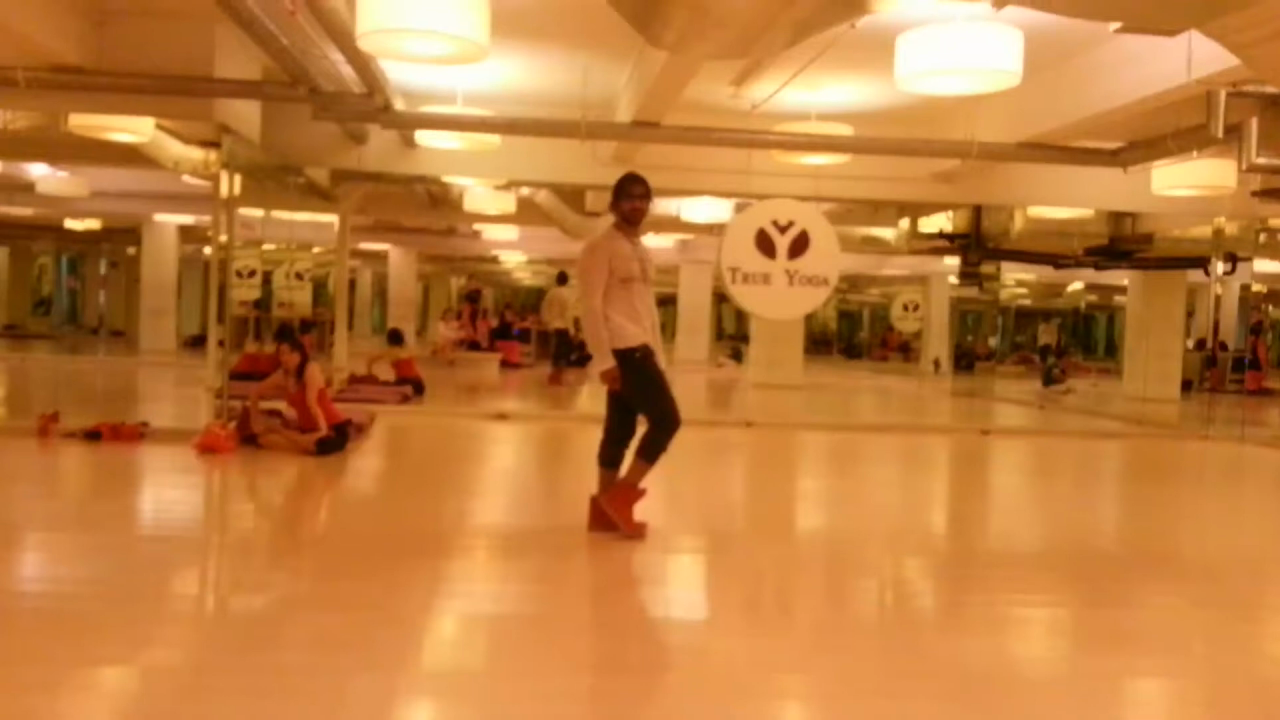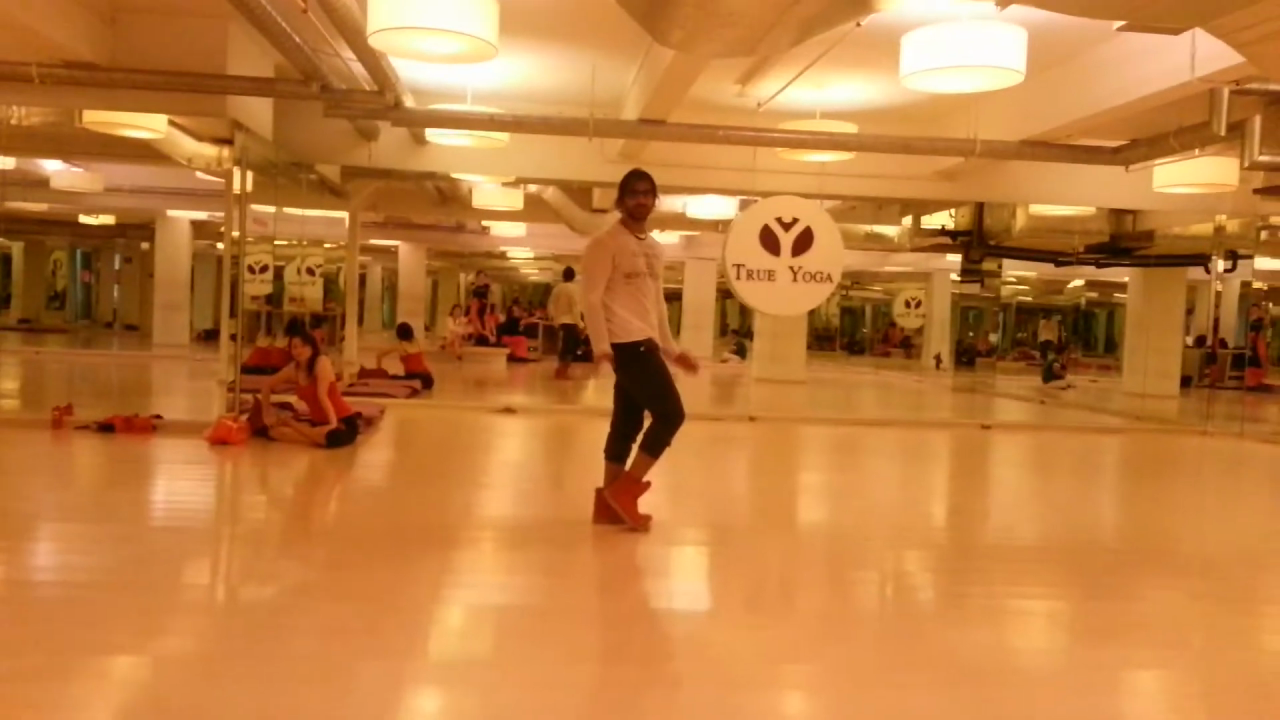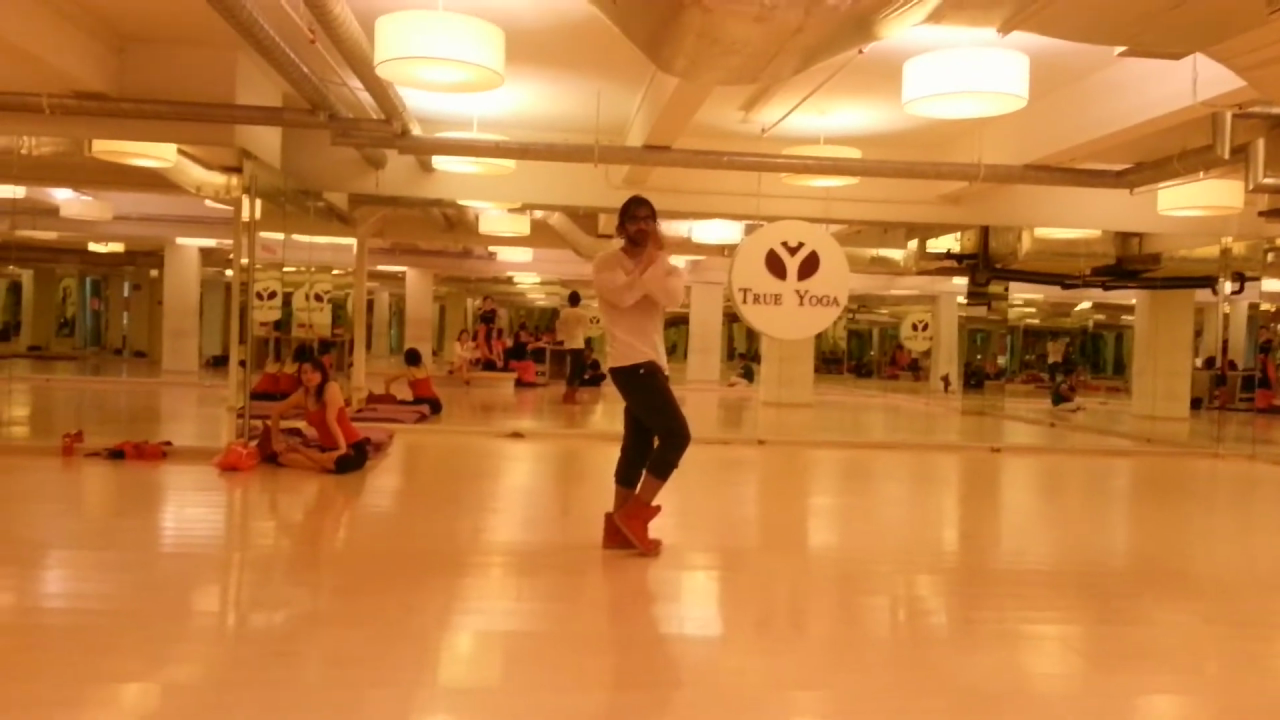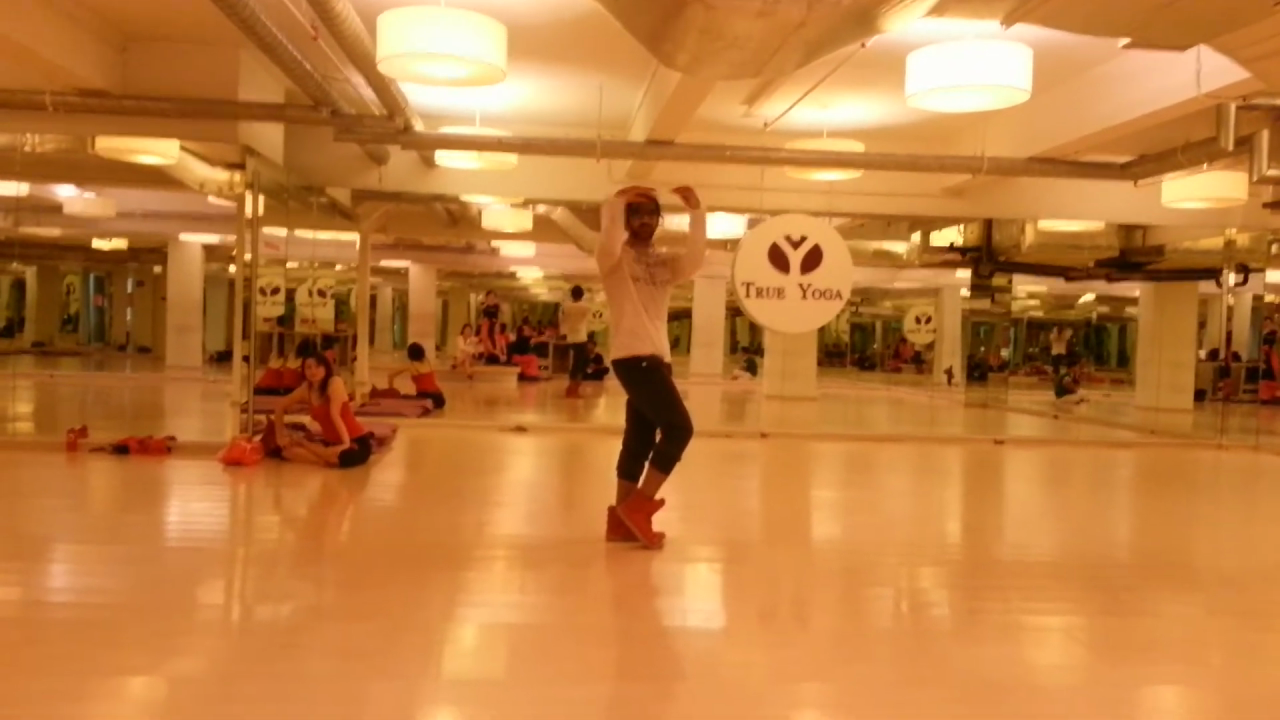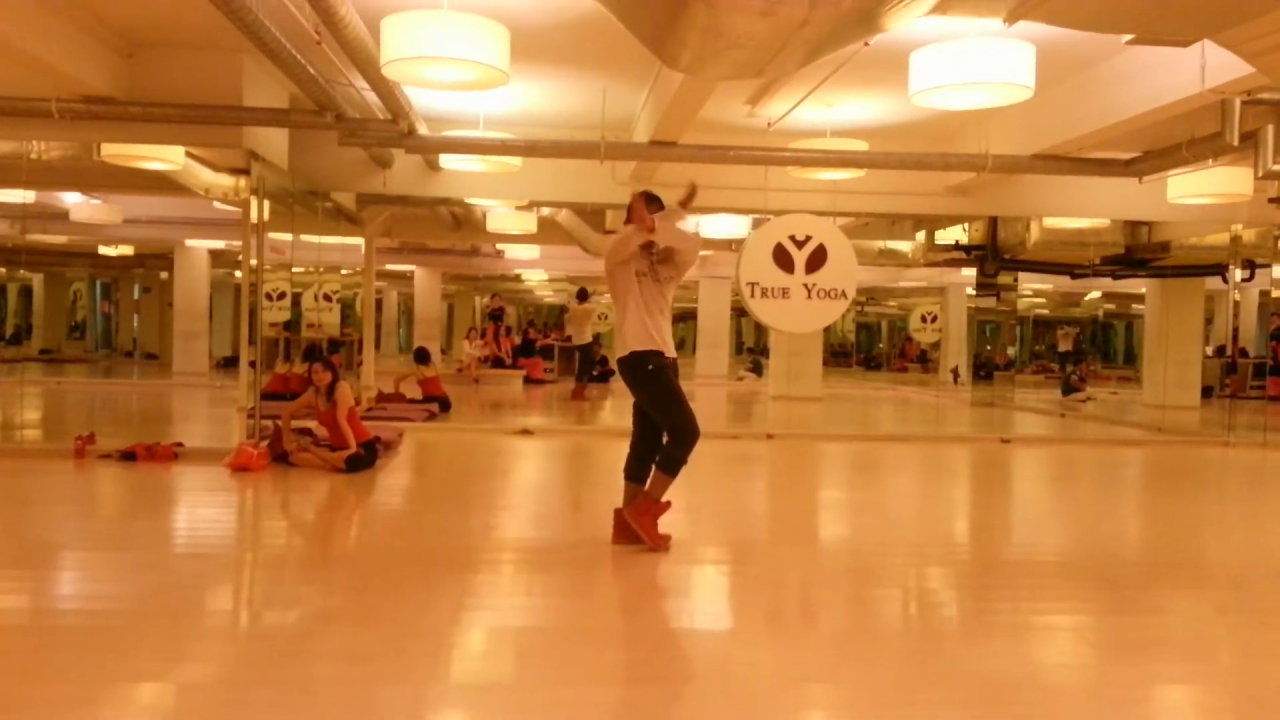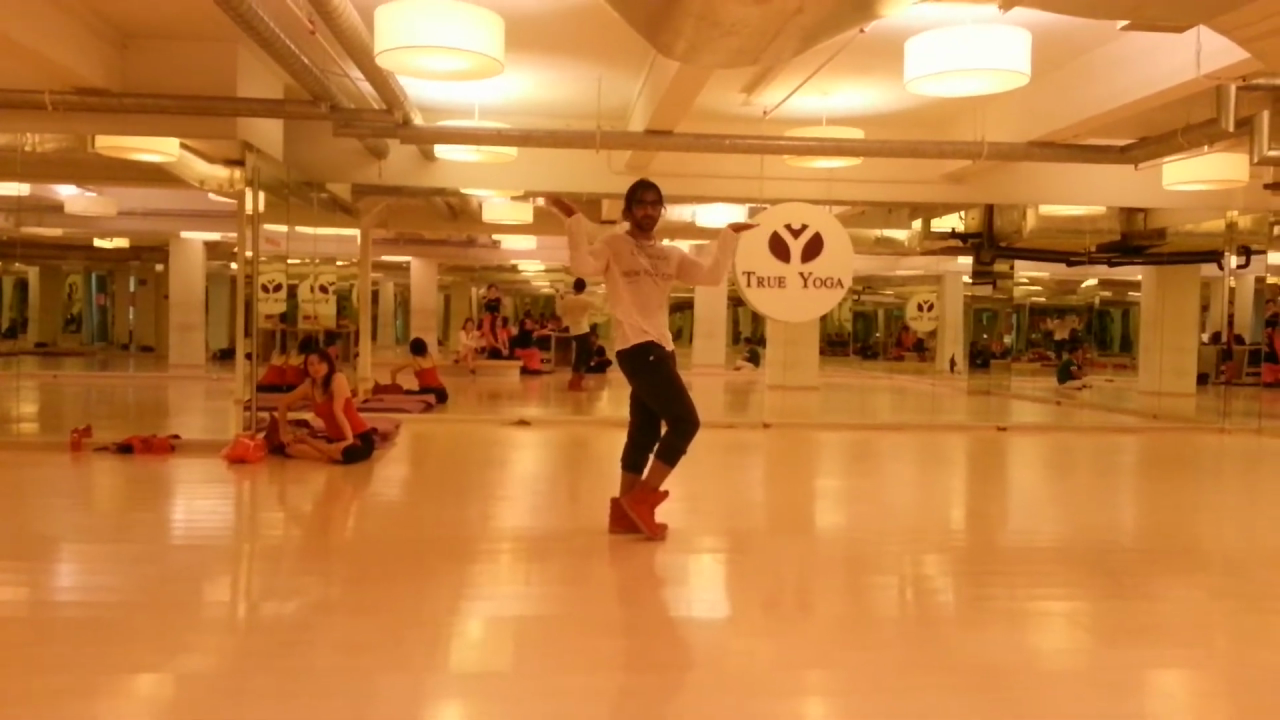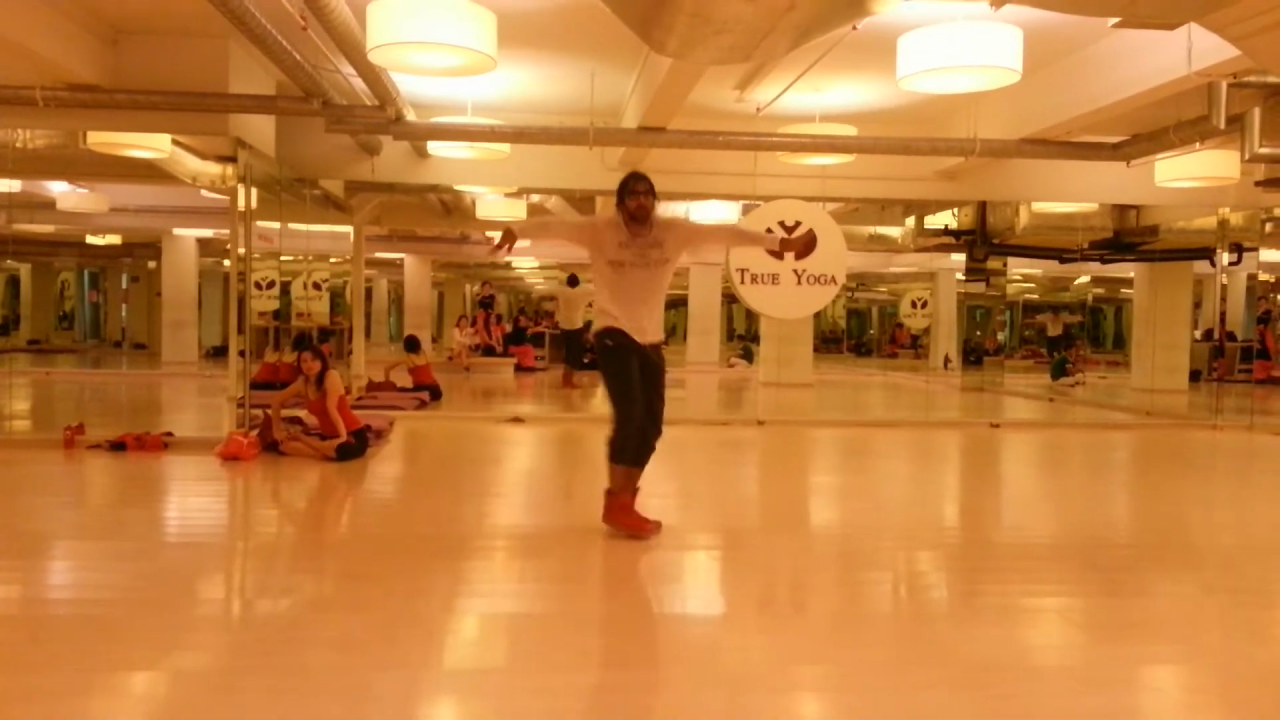
dt=0.7s
person 1, frame 1
left shoulder: (643, 252)
right shoulder: (601, 246)
right elbow: (591, 305)
left wrist: (658, 358)
right wrist: (604, 359)
left hip: (639, 349)
right hip: (621, 350)
left knee: (620, 428)
right knee: (666, 418)
left ankle: (604, 506)
right ankle: (622, 494)
person 1, frame 2
left shoulder: (655, 248)
right shoulder: (605, 243)
right elbow: (591, 298)
left wrist: (672, 349)
right wrist: (601, 347)
left hip: (644, 343)
right hip: (626, 344)
left knee: (628, 421)
right knee: (670, 413)
left ankle: (609, 498)
right ankle: (626, 488)
person 1, frame 3
left shoulder: (667, 269)
right shoulder: (607, 262)
left elbow: (673, 298)
right elbow: (624, 294)
left wrist: (658, 259)
right wrist: (653, 262)
left hip: (653, 364)
right hip: (630, 364)
left knee: (638, 446)
right knee: (676, 434)
left ankle: (618, 525)
right ankle: (635, 512)
person 1, frame 4
left shoulder: (667, 259)
right shoulder: (615, 257)
left elbow: (693, 261)
right elbow: (608, 247)
left wrist: (696, 215)
right wrist: (616, 202)
left hip: (655, 357)
right hip: (632, 356)
left knee: (640, 439)
right knee: (678, 426)
left ankle: (624, 513)
right ankle: (642, 505)
person 1, frame 5
left shoulder: (670, 260)
right shoulder: (619, 255)
left elbow: (691, 245)
right elbow: (633, 237)
left wrist: (655, 219)
right wrist: (676, 212)
left hip: (665, 357)
right hip: (637, 357)
left knee: (647, 441)
right knee: (685, 431)
left ankle: (627, 522)
right ankle: (645, 508)
person 1, frame 6
left shoulder: (671, 255)
right shoulder: (613, 244)
left elbow: (712, 276)
right elbow: (583, 266)
left wrist: (728, 236)
right wrist: (574, 221)
left hip: (660, 349)
right hip: (636, 348)
left knee: (645, 431)
right knee: (684, 421)
left ankle: (624, 511)
right ankle: (642, 497)
person 1, frame 7
left shoulder: (673, 231)
right shoulder: (601, 228)
left elbow: (723, 233)
right elbow: (553, 226)
left wrist: (770, 241)
right wrist: (517, 231)
left hip: (651, 341)
right hip: (613, 336)
left knee: (649, 427)
right knee: (629, 417)
left ankle: (620, 503)
right ankle: (618, 504)
